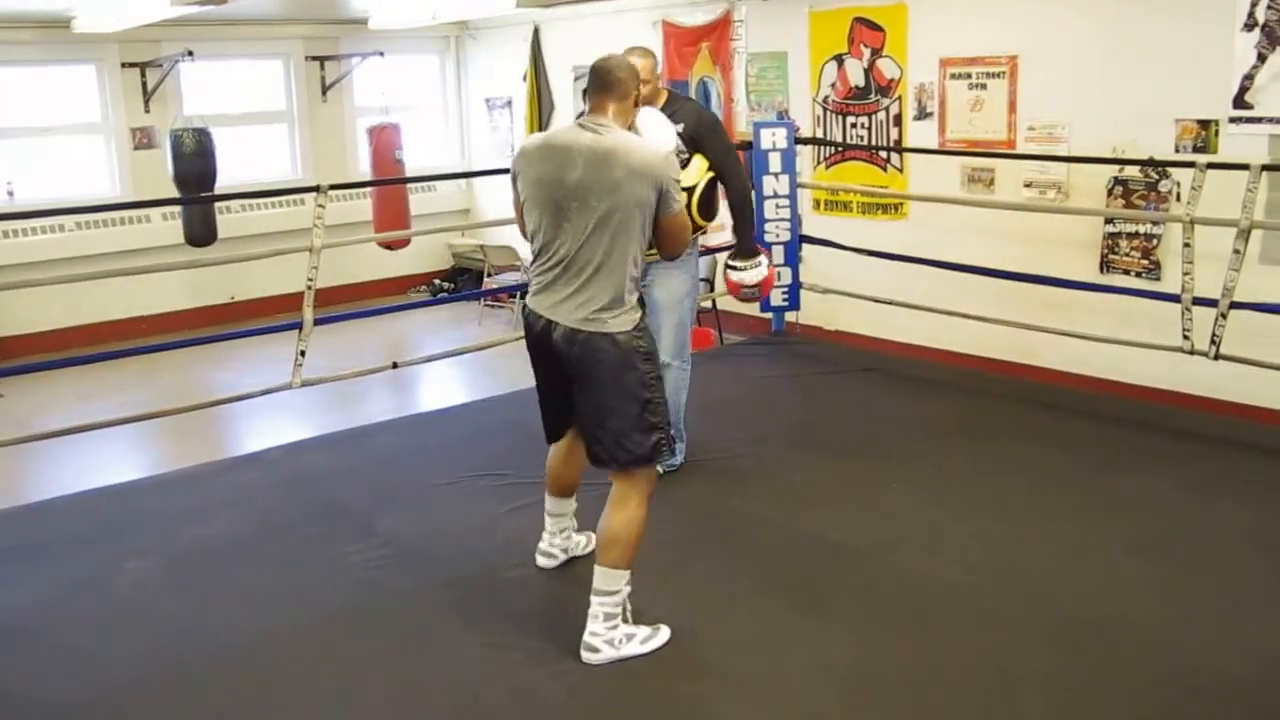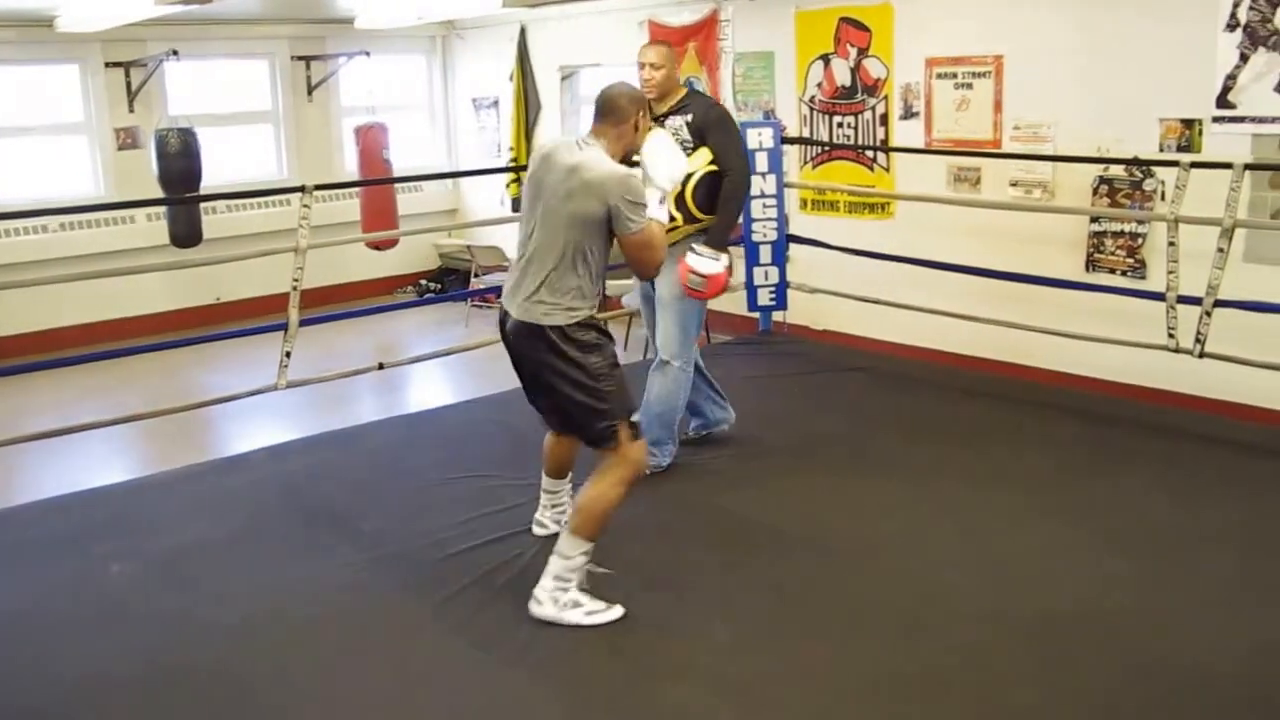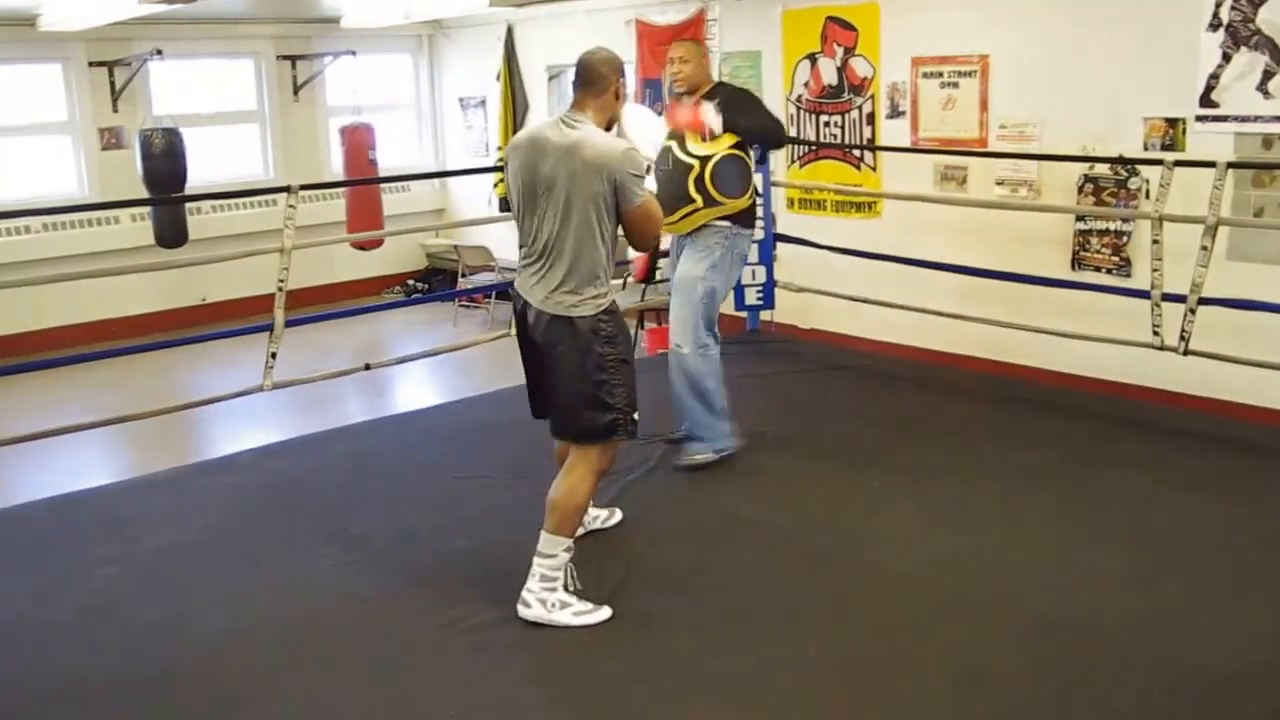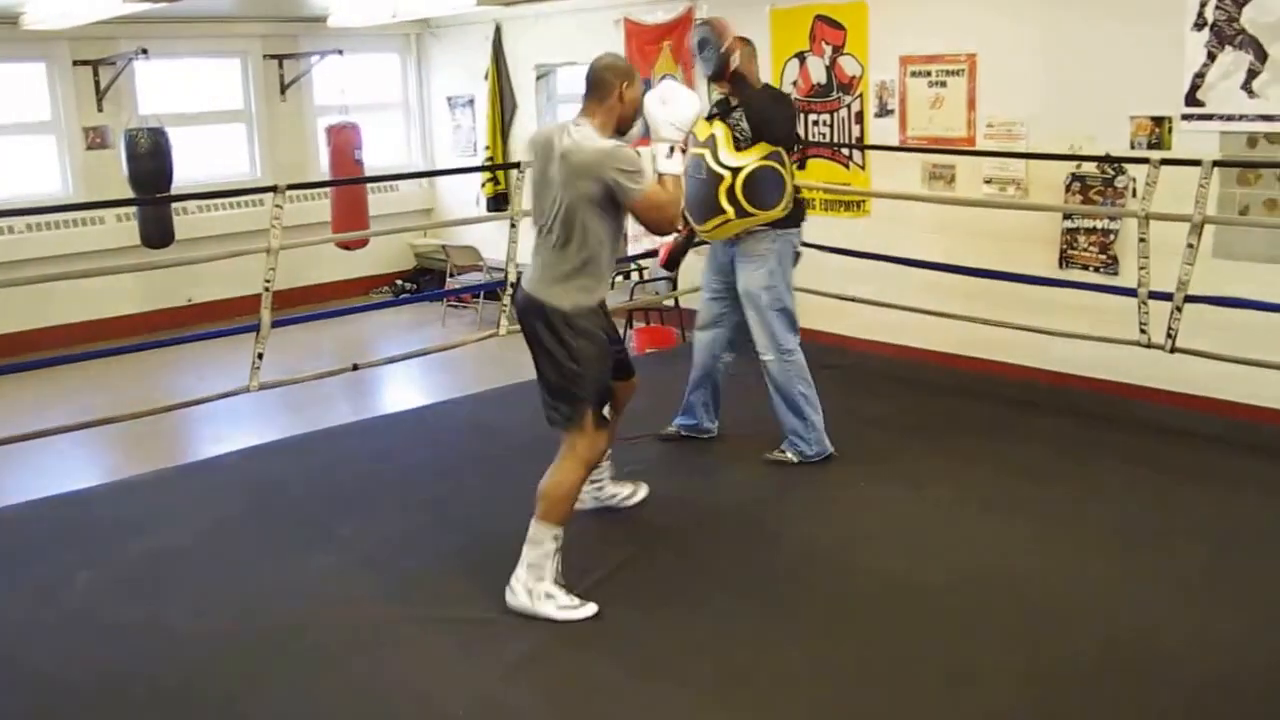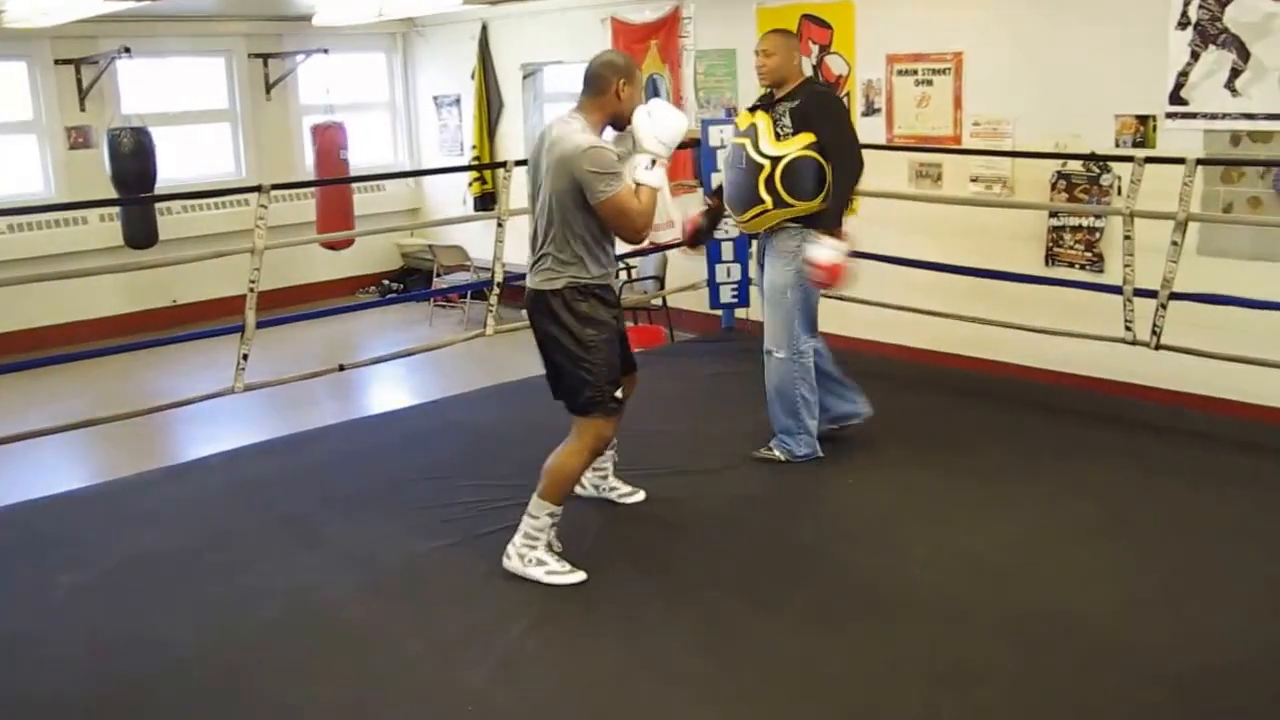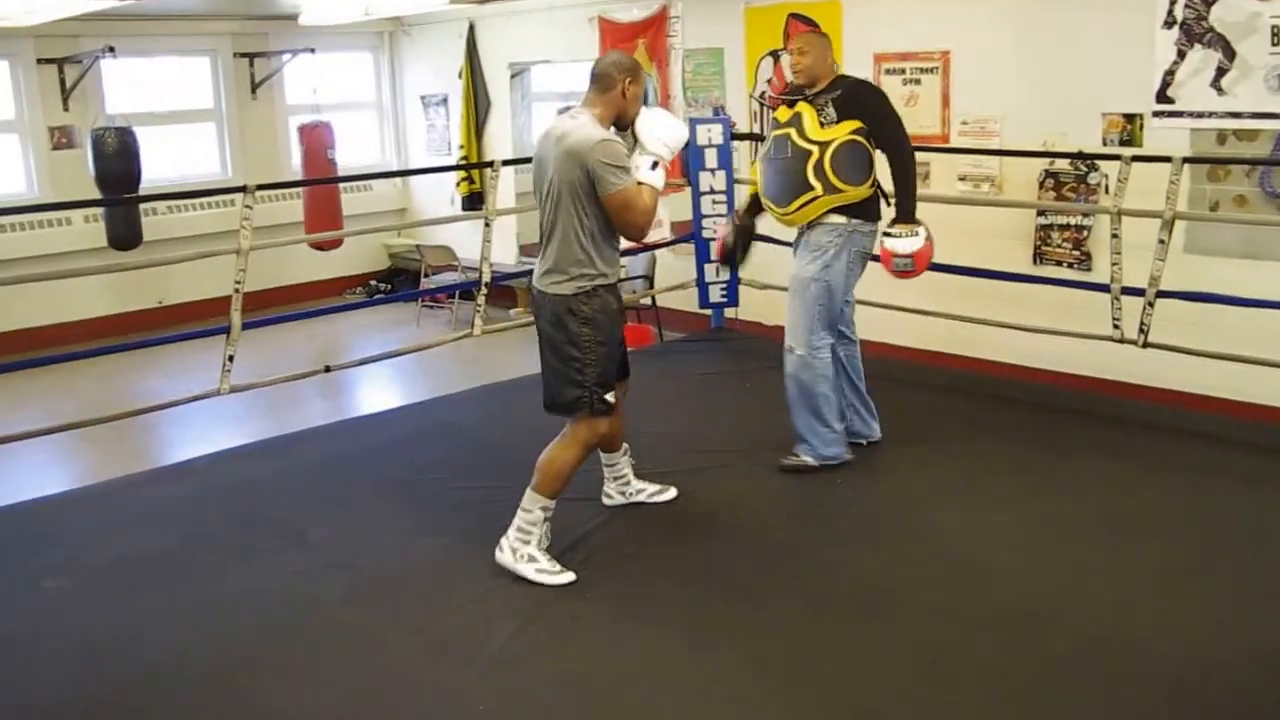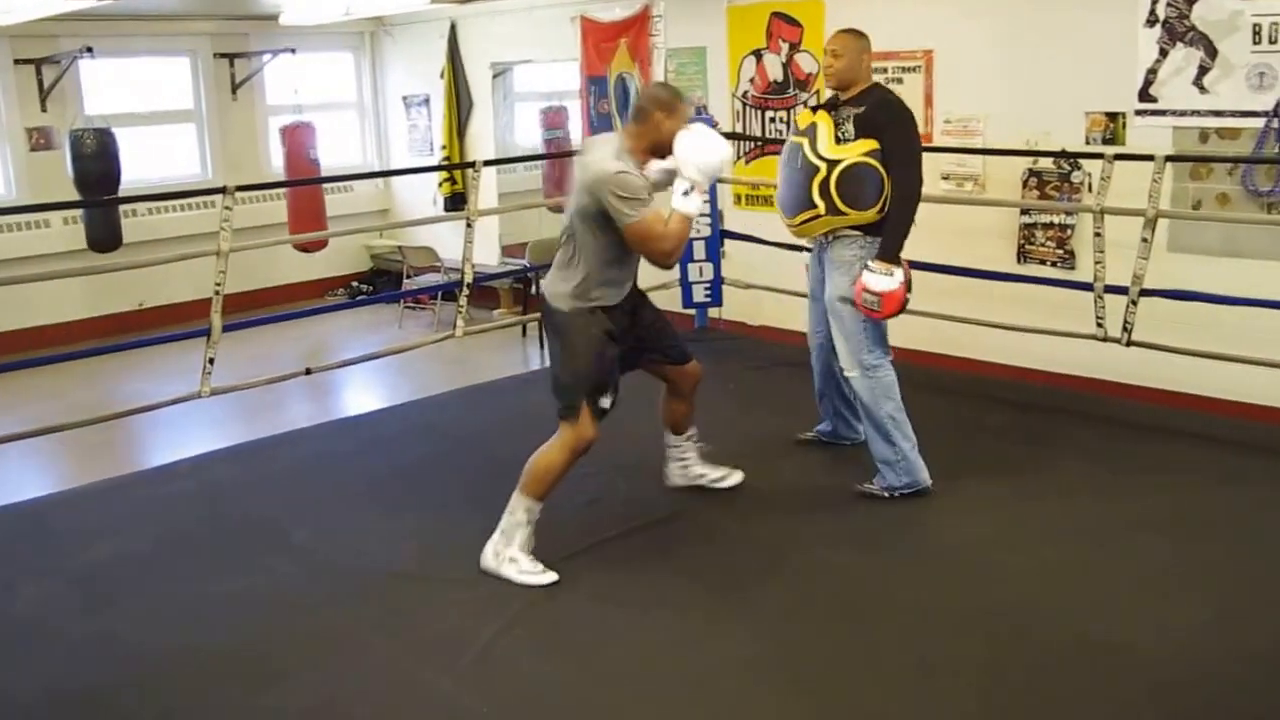
dt=0.4s
person 1, frame 1
left shoulder: (532, 151)
right shoulder: (654, 162)
right elbow: (675, 246)
left hip: (542, 318)
right hip: (607, 333)
left knee: (568, 433)
right knee: (632, 477)
left ankle: (556, 538)
right ankle: (606, 628)
person 1, frame 2
left shoulder: (549, 153)
right shoulder: (620, 181)
right elbow: (649, 265)
right wrist: (658, 195)
left hip: (517, 317)
right hip: (558, 329)
left knee: (571, 415)
right knee: (626, 458)
left ankle: (553, 510)
right ankle: (558, 589)
person 1, frame 3
left shoulder: (524, 143)
right shoulder: (618, 155)
right elbow: (647, 237)
right wrist: (641, 169)
left hip: (531, 302)
right hip: (582, 316)
left knee: (571, 424)
right knee: (592, 451)
left ankle: (575, 513)
right ankle: (544, 588)
person 1, frame 4
left shoulder: (550, 136)
right shoulder: (611, 157)
right elbow: (666, 219)
right wrist: (669, 149)
left hip: (548, 294)
right hip: (566, 306)
left knee: (619, 386)
right knee: (581, 438)
left ankle: (599, 486)
right ankle: (533, 579)
person 1, frame 5
left shoulder: (558, 130)
right shoulder: (590, 152)
right elbow: (635, 228)
left wrist: (640, 161)
right wrist: (652, 161)
left hip: (584, 286)
right hip: (569, 296)
left knee: (621, 380)
right knee: (596, 427)
left ankle: (597, 477)
right ankle: (528, 546)
person 1, frame 6
left shoulder: (556, 132)
right shoulder: (602, 146)
right elbow: (636, 225)
left wrist: (639, 159)
right wrist: (653, 162)
left hip: (567, 287)
right hip: (579, 296)
left knee: (612, 391)
right knee: (585, 426)
left ankle: (621, 483)
right ankle: (521, 541)
person 1, frame 7
left shoulder: (607, 146)
right shoulder: (616, 176)
right elbow: (664, 252)
left wrist: (671, 169)
right wrist: (691, 185)
left hip: (619, 296)
right hip: (579, 309)
left knee: (685, 373)
right knee: (578, 432)
left ankle: (685, 466)
right ankle: (506, 544)
person 2, frame 1
left shoulder: (693, 119)
left elbow: (735, 180)
left wrist: (746, 247)
left hip: (673, 256)
left knee: (669, 355)
left ankle: (665, 449)
person 2, frame 2
left shoulder: (705, 114)
left elbow: (738, 177)
left wrist: (716, 240)
left hip: (687, 249)
left knee: (673, 353)
right knee: (671, 346)
left ankle: (654, 450)
right ankle: (713, 413)
person 2, frame 3
left shoulder: (732, 100)
right shoulder: (675, 117)
left elbow: (774, 135)
left wrist: (719, 121)
left hip: (720, 234)
right hip: (685, 235)
left knee: (688, 336)
right knee: (693, 334)
left ankle: (711, 435)
right ankle: (704, 425)
person 2, frame 4
left shoulder: (767, 102)
right shoulder: (719, 111)
left elbow: (783, 132)
left wrist: (737, 79)
left hip: (766, 239)
right hip: (726, 240)
left knee: (776, 343)
right knee: (711, 332)
left ankle: (808, 442)
right ankle: (697, 418)
person 2, frame 5
left shoulder: (819, 100)
right shoulder: (763, 106)
left elbow: (849, 161)
right elbow: (747, 167)
left wrist: (830, 226)
left hip: (801, 234)
right hip: (771, 233)
left knee: (787, 341)
right knee: (787, 334)
left ankle: (796, 441)
right ankle: (843, 406)
person 2, frame 6
left shoulder: (857, 94)
right shoulder: (794, 108)
left elbow: (899, 149)
right elbow: (776, 171)
left wrist: (905, 214)
right wrist: (745, 219)
left hip: (841, 229)
right hip: (816, 231)
left knee: (805, 340)
right knee: (836, 335)
left ankle: (822, 444)
right ankle: (859, 426)
person 2, frame 7
left shoulder: (885, 110)
right shoulder: (830, 108)
left elbow: (908, 185)
left wrist: (889, 254)
left hip: (858, 247)
right hip: (827, 243)
left knee: (862, 358)
right knee: (825, 345)
left ankle: (903, 471)
right ankle: (841, 424)
